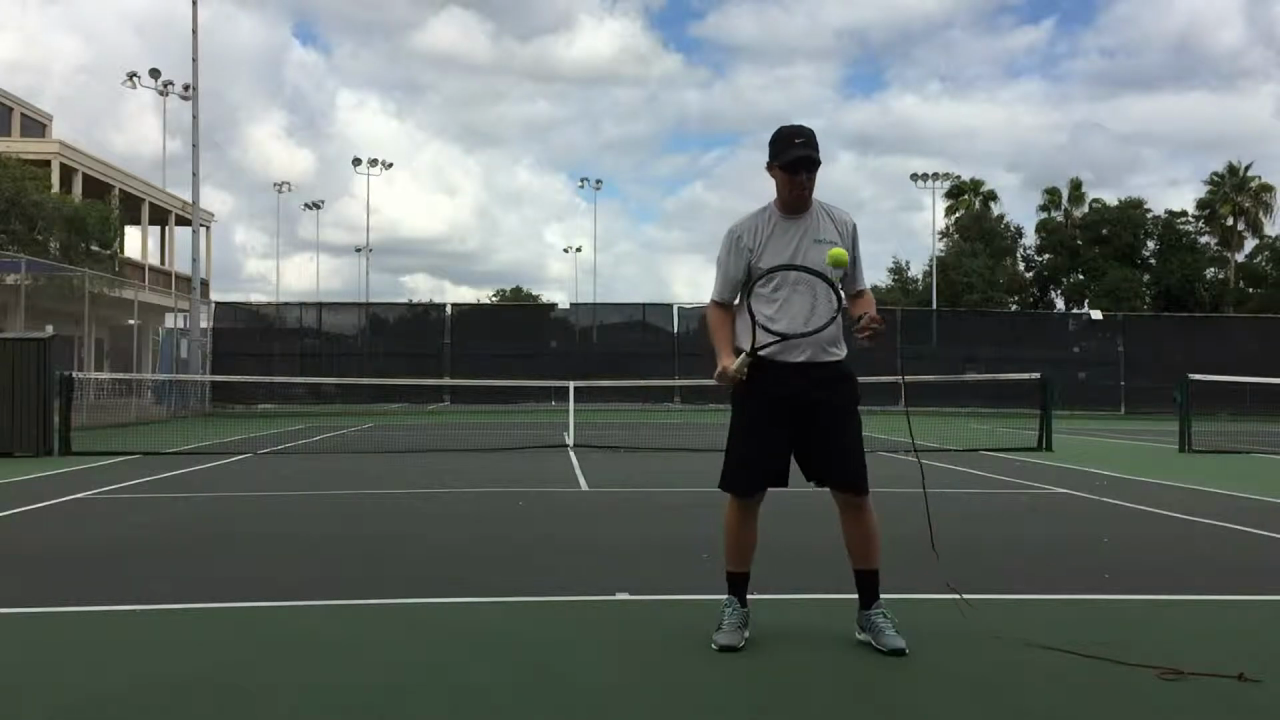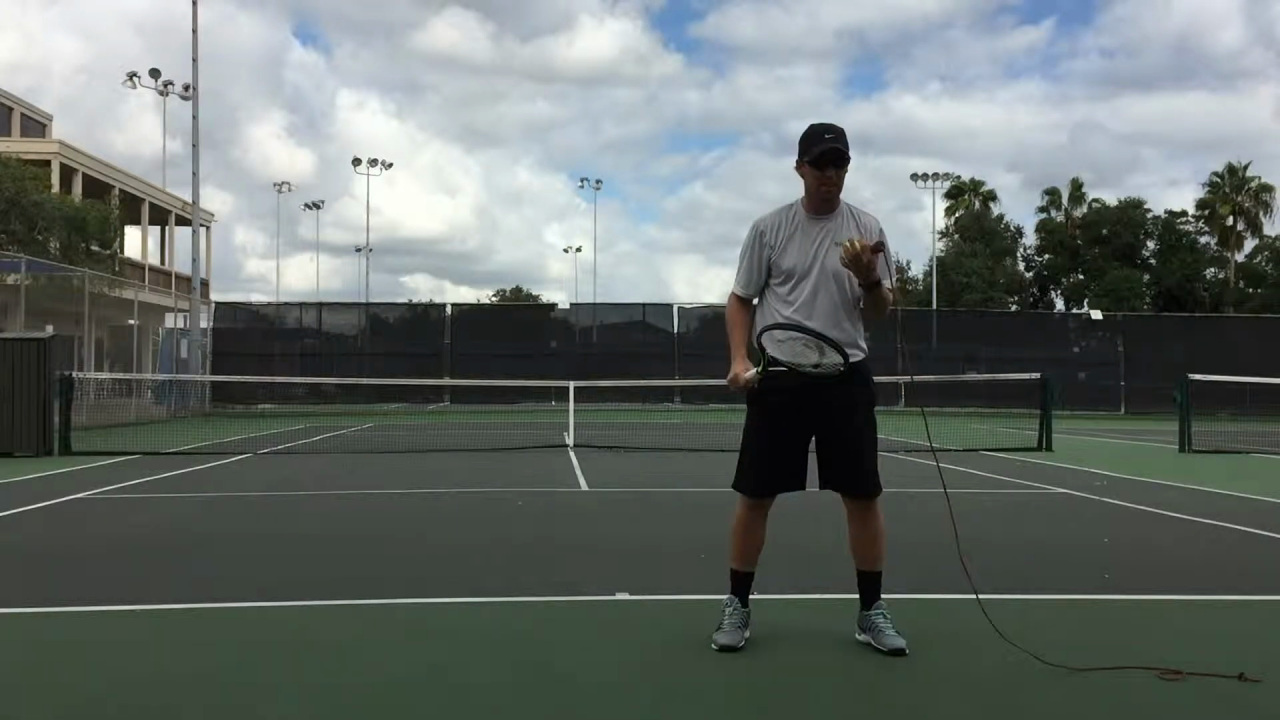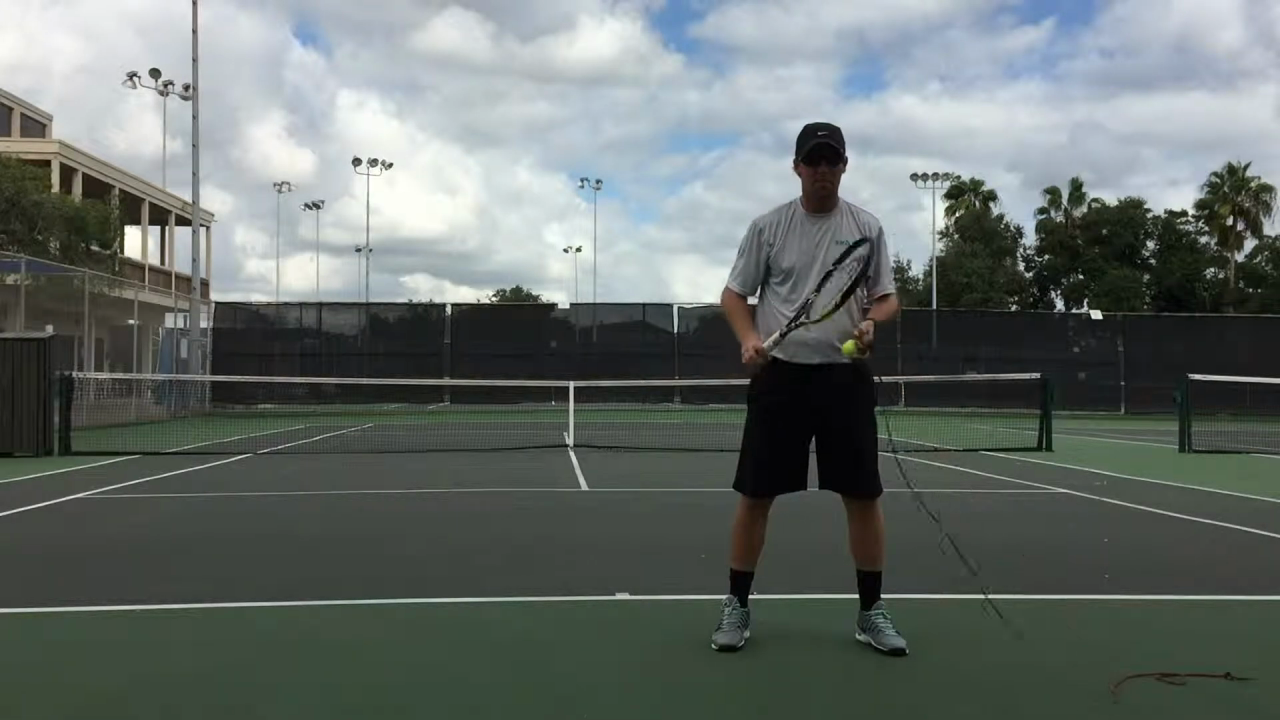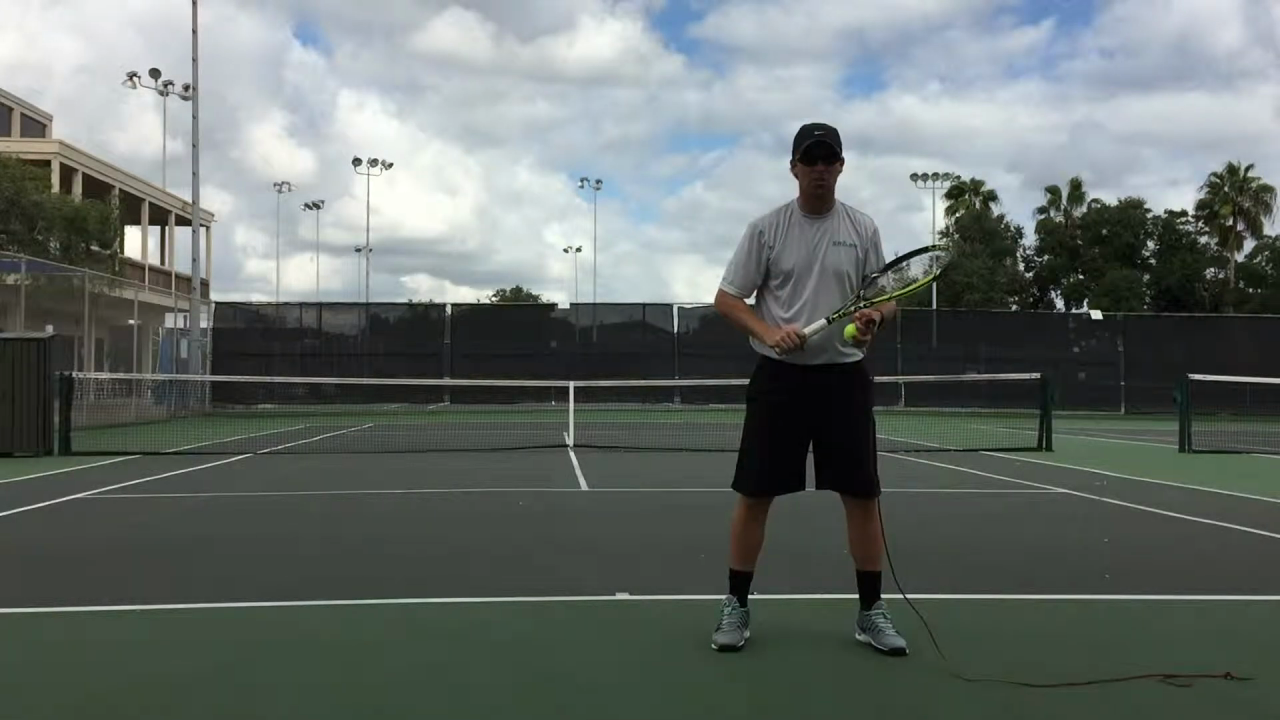
dt=0.4s
person 1, frame 1
left shoulder: (842, 226)
right shoulder: (745, 232)
left elbow: (857, 291)
right elbow: (720, 304)
left wrist: (866, 316)
right wrist: (725, 354)
left hip: (829, 375)
right hip: (762, 378)
left knee: (854, 494)
right knee: (744, 495)
left ankle: (870, 609)
right ankle: (736, 605)
person 1, frame 2
left shoulder: (866, 228)
right shoulder: (768, 228)
left elbow: (880, 311)
right elbow: (740, 299)
left wrist: (870, 278)
right wrist: (739, 358)
left hip: (846, 377)
right hip: (778, 377)
left knee: (863, 496)
right knee: (755, 495)
left ankle: (871, 610)
right ankle: (737, 605)
person 1, frame 3
left shoulder: (867, 227)
right shoulder: (767, 226)
left elbow: (888, 299)
right elbow: (734, 293)
left wrist: (869, 323)
right wrist: (749, 338)
left hip: (846, 377)
right hip: (780, 375)
left knee: (863, 495)
right knee: (755, 494)
left ankle: (871, 610)
right ankle: (737, 604)
person 1, frame 4
left shoulder: (862, 228)
right shoulder: (766, 228)
left elbow: (884, 295)
right elbow: (727, 297)
left wrist: (876, 315)
right wrist: (767, 331)
left hip: (844, 376)
right hip: (779, 376)
left knee: (862, 495)
right knee: (754, 493)
left ankle: (871, 610)
right ankle: (736, 605)
